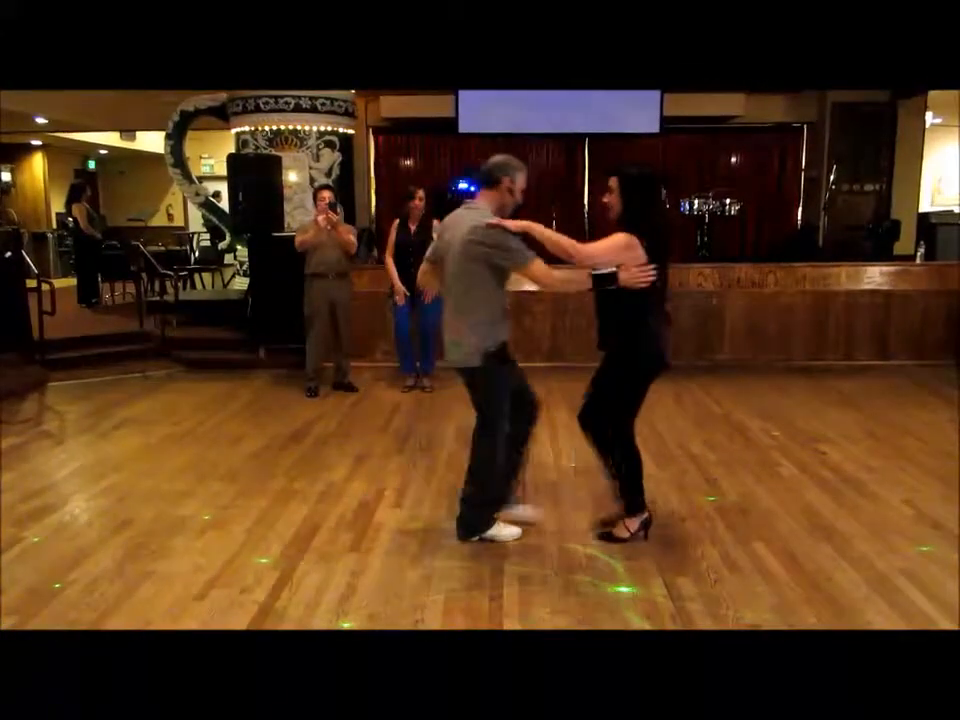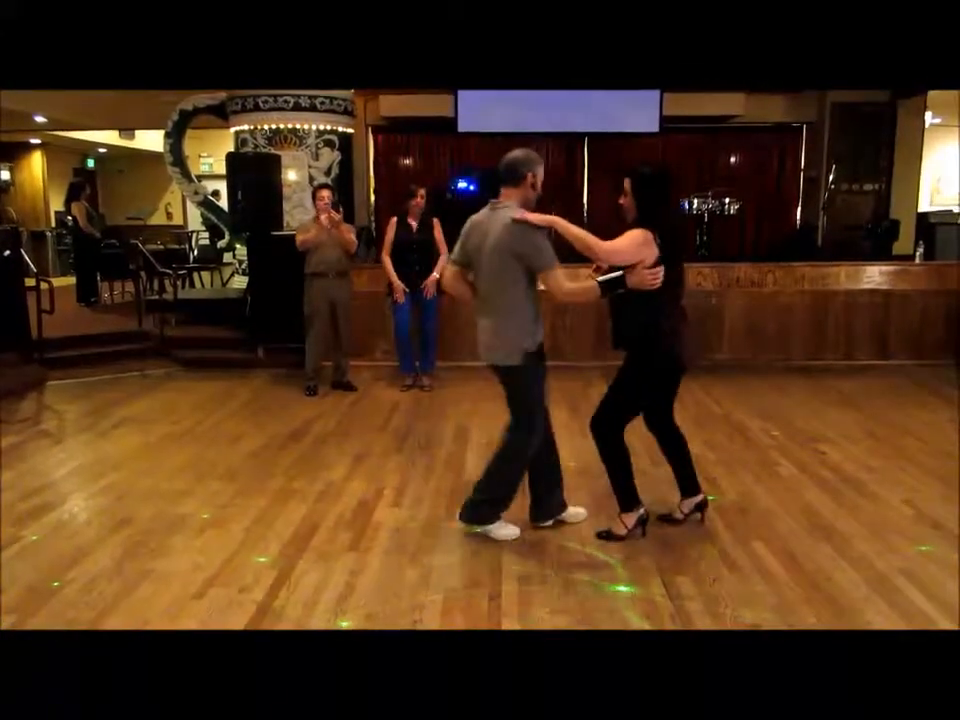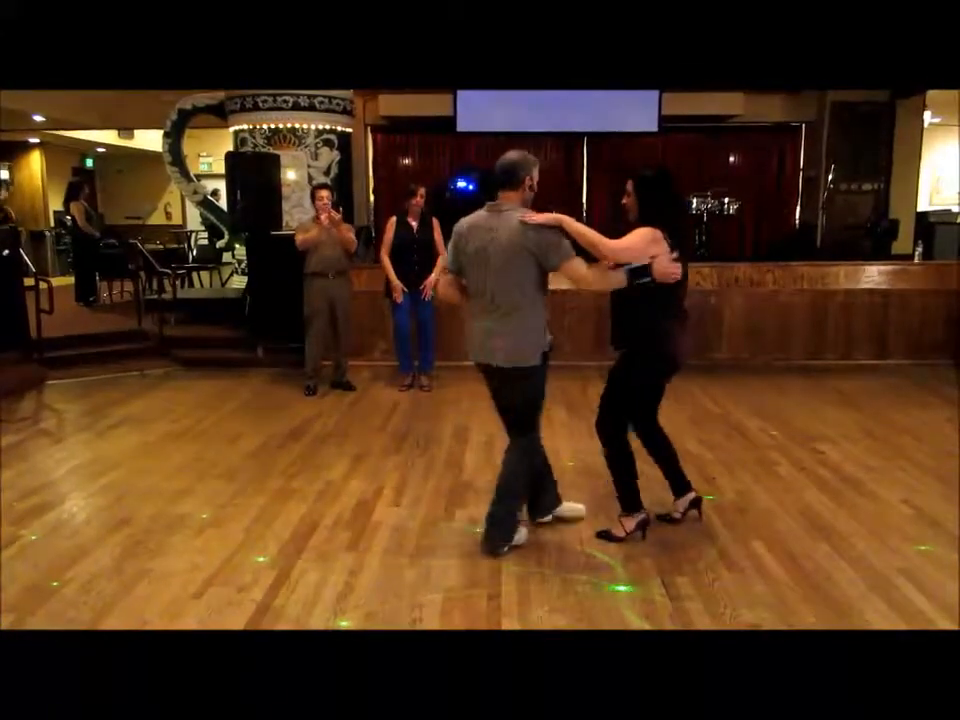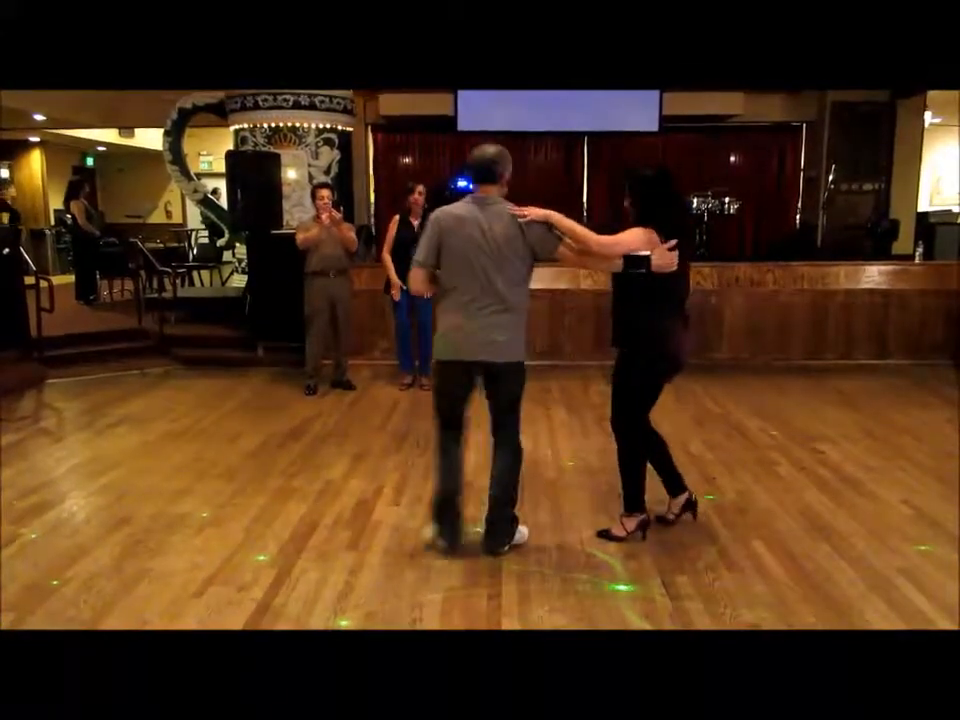
dt=0.3s
person 1, frame 1
left shoulder: (453, 221)
right shoulder: (489, 229)
left elbow: (425, 279)
right elbow: (549, 279)
right wrist: (615, 277)
left hip: (474, 341)
right hip: (480, 347)
left knee: (524, 407)
right knee: (494, 428)
left ankle: (499, 497)
right ankle: (476, 522)
person 1, frame 2
left shoulder: (475, 223)
right shoulder: (524, 227)
left elbow: (450, 281)
right elbow: (563, 291)
right wrist: (624, 281)
left hip: (496, 343)
right hip: (518, 346)
left knee: (535, 425)
right knee: (526, 431)
left ankle: (548, 506)
right ankle: (481, 510)
person 1, frame 3
left shoulder: (466, 227)
right shoulder: (536, 228)
left elbow: (446, 289)
right elbow: (587, 279)
right wrist: (648, 271)
left hip: (483, 348)
right hip: (523, 349)
left knee: (521, 430)
right knee: (523, 436)
left ankle: (545, 502)
right ankle: (500, 530)
person 1, frame 4
left shoulder: (442, 219)
right shoulder: (523, 222)
left elbow: (418, 285)
right elbow: (584, 256)
left hip: (454, 344)
right hip: (504, 347)
left knee: (449, 435)
right knee: (506, 437)
left ankle: (448, 528)
right ankle: (500, 532)
person 2, frame 1
left shoulder: (629, 241)
right shoulder: (631, 241)
left elbow: (580, 254)
left wrist: (529, 226)
left hip: (636, 352)
right hip: (628, 349)
left knee: (615, 429)
right knee: (593, 417)
left ankle: (636, 515)
right ankle: (629, 500)
person 2, frame 2
left shoulder: (644, 238)
right shoulder: (656, 238)
left elbow: (600, 251)
left wrist: (553, 221)
left hip: (652, 353)
right hip: (662, 349)
left knee: (605, 425)
right knee: (660, 422)
left ankle: (631, 510)
right ankle: (692, 497)
person 2, frame 3
left shoulder: (652, 236)
right shoulder: (655, 238)
left elbow: (608, 250)
left wrist: (561, 220)
left hip: (647, 350)
right hip: (655, 347)
left knee: (610, 426)
right knee: (644, 422)
left ankle: (633, 513)
right ankle: (685, 494)
person 2, frame 4
left shoulder: (646, 236)
right shoulder: (670, 239)
left elbow: (599, 246)
left wrist: (551, 216)
left hip: (645, 347)
right hip: (665, 344)
left knee: (627, 427)
right knee: (637, 423)
left ankle: (634, 516)
right ankle: (680, 495)
person 3, frame 1
left shoulder: (347, 228)
right shoulder: (307, 227)
left elbow: (352, 248)
right elbow: (299, 246)
left wrist: (337, 227)
right wrist: (318, 228)
left hip: (341, 282)
right hip: (317, 283)
left knee: (342, 331)
right knee: (316, 332)
left ankle: (341, 378)
right ankle: (312, 381)
person 3, frame 2
left shoulder: (346, 227)
right shoulder: (306, 227)
left elbow: (352, 248)
right elbow: (301, 245)
left wrist: (338, 227)
right wrist: (320, 227)
left hip: (341, 282)
right hip: (316, 282)
left knee: (341, 331)
right knee: (315, 331)
left ankle: (340, 377)
right ankle: (312, 380)
person 3, frame 3
left shoulder: (345, 227)
right shoulder: (306, 226)
left elbow: (352, 247)
right elbow: (301, 244)
left wrist: (338, 226)
right wrist: (320, 226)
left hip: (341, 281)
right hip: (316, 282)
left knee: (341, 330)
right knee: (315, 331)
left ankle: (340, 376)
right ankle: (311, 379)
person 3, frame 4
left shoulder: (345, 225)
right shoulder: (306, 225)
left elbow: (353, 246)
right elbow: (301, 243)
left wrist: (339, 225)
right wrist: (321, 225)
left hip: (341, 280)
right hip: (317, 281)
left knee: (341, 330)
right knee: (316, 330)
left ankle: (340, 376)
right ankle: (312, 379)
person 4, frame 1
left shoulder: (433, 225)
right shoulder: (398, 224)
right elbow: (389, 256)
right wrist: (396, 283)
right hip: (403, 287)
left knee: (428, 330)
right knee: (402, 330)
left ankle: (426, 374)
right ankle: (410, 373)
person 4, frame 2
left shoulder: (433, 222)
right shoulder: (395, 222)
left elbow: (443, 254)
right elbow: (385, 254)
left wrist: (435, 276)
right wrist: (395, 281)
left hip: (426, 283)
right hip: (402, 284)
left knee: (428, 329)
right knee: (401, 328)
left ankle: (426, 373)
right ankle: (408, 372)
person 4, frame 3
left shoulder: (432, 222)
right shoulder: (395, 221)
left elbow: (442, 254)
right elbow: (384, 254)
left wrist: (433, 277)
right wrist: (393, 281)
left hip: (425, 284)
right hip: (401, 284)
left knee: (426, 328)
right knee: (401, 328)
left ankle: (424, 373)
right ankle: (407, 372)
person 4, frame 4
right shoulder: (398, 220)
right elbow: (386, 252)
right wrist: (393, 278)
right hip: (401, 283)
left knee: (425, 327)
right knee: (402, 327)
left ankle: (424, 372)
right ankle: (407, 372)
